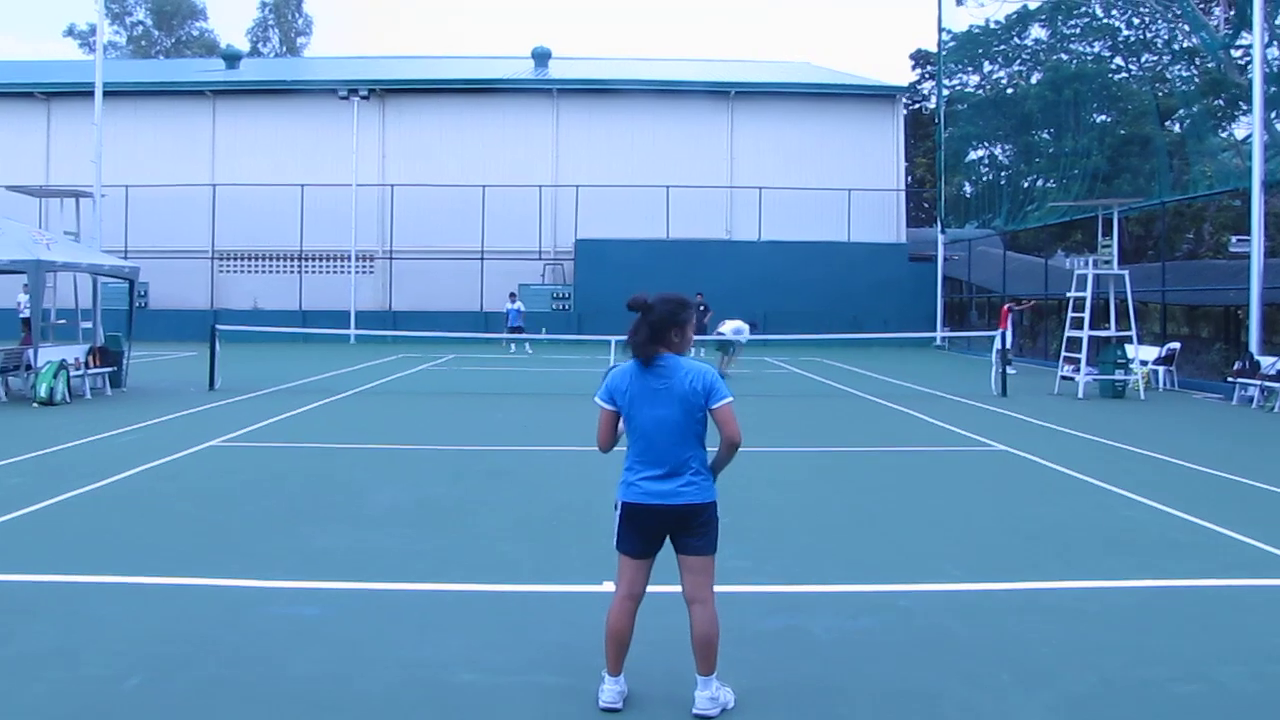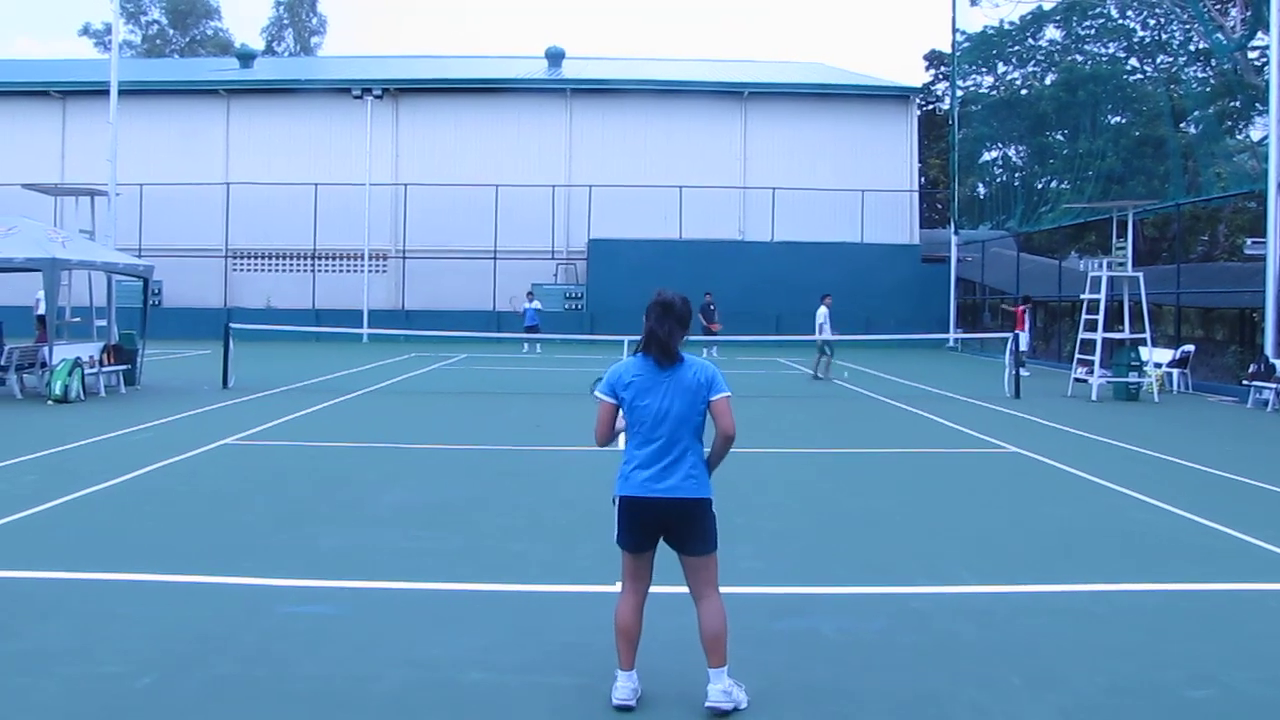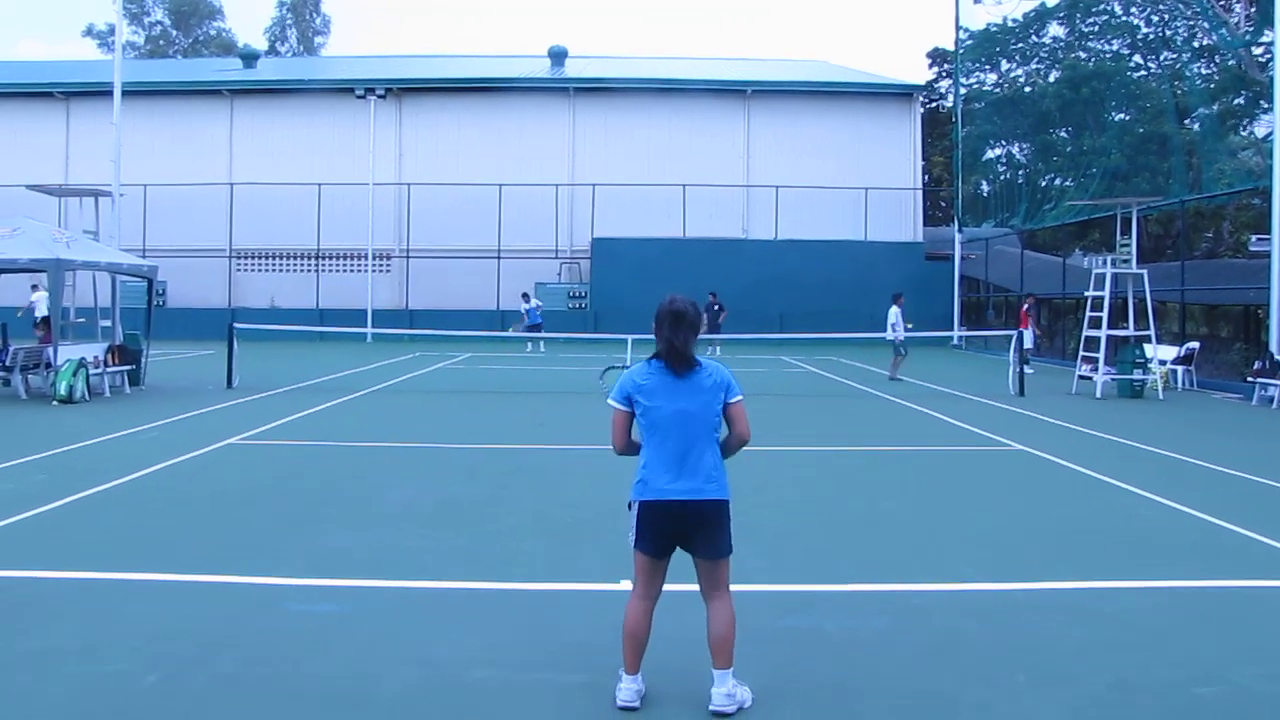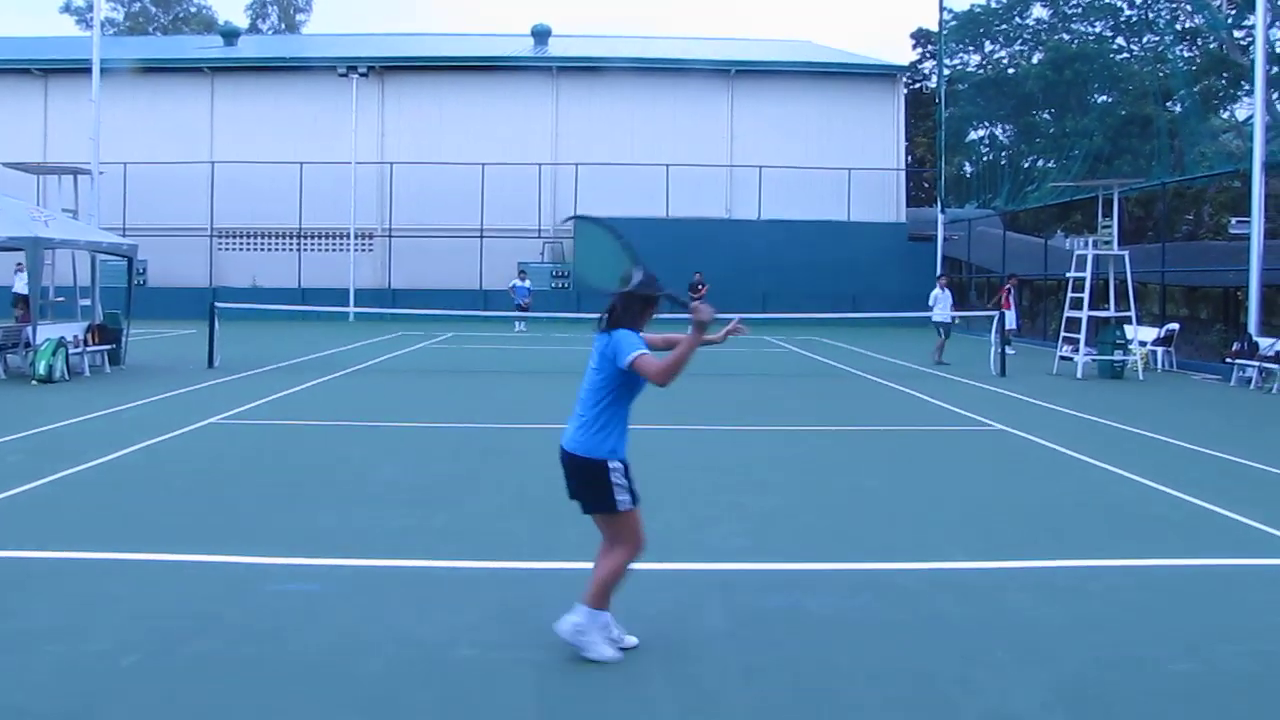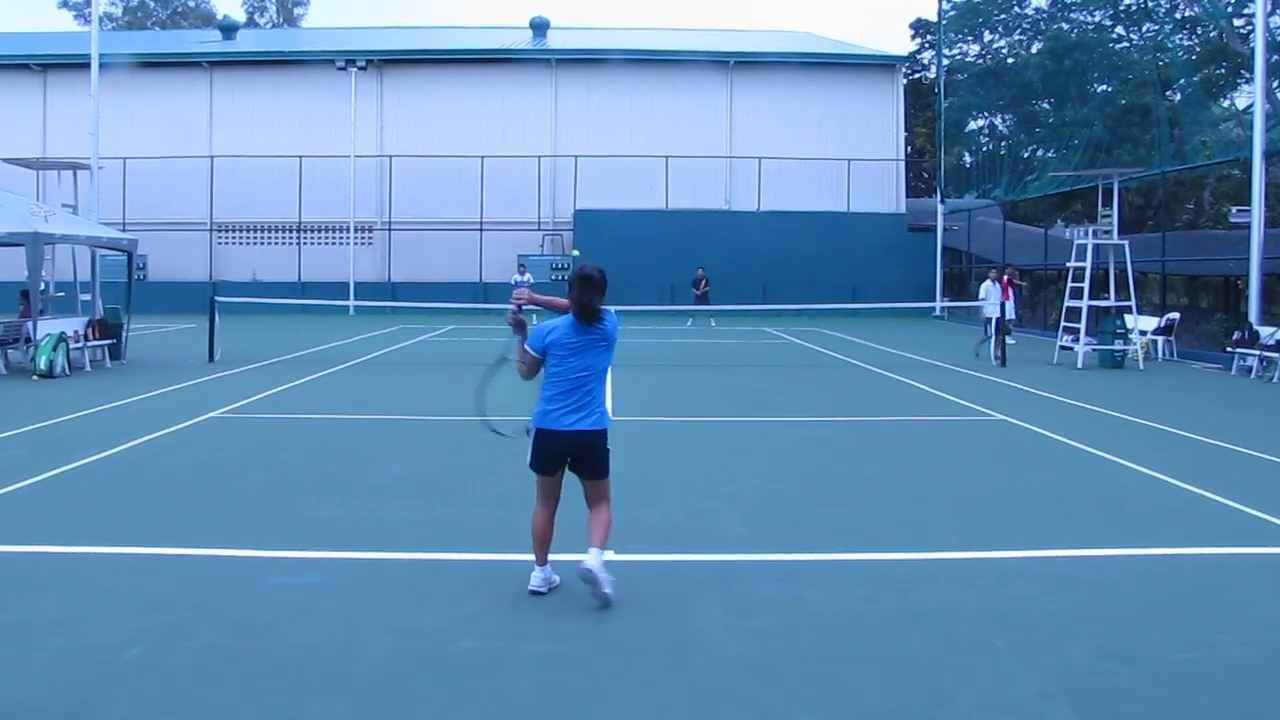
dt=1s
person 1, frame 1
left shoulder: (620, 377)
right shoulder: (703, 376)
left elbow: (605, 443)
right elbow: (732, 439)
right wrist: (713, 471)
left hip: (638, 501)
right hip: (694, 502)
left knee: (626, 595)
right knee: (700, 598)
left ankle: (611, 685)
person 1, frame 2
left shoulder: (620, 373)
right shoulder: (705, 372)
left elbow: (602, 437)
right elbow: (727, 432)
right wrist: (708, 466)
left hip: (635, 497)
right hip: (690, 498)
left knee: (633, 590)
right knee: (706, 593)
left ankle: (625, 683)
right ankle: (720, 685)
person 1, frame 3
left shoulder: (633, 379)
right shoulder: (719, 375)
left elbow: (620, 444)
right elbow: (741, 435)
left hip: (654, 499)
right hip: (709, 499)
left knee: (644, 594)
right knee: (716, 594)
left ankle: (629, 684)
right ankle: (723, 686)
person 1, frame 4
left shoulder: (613, 335)
right shoulder: (624, 338)
left elbow: (662, 348)
right elbow: (659, 375)
left wrist: (709, 338)
right wrist: (697, 335)
left hip: (580, 450)
right hip: (596, 456)
left knee: (620, 539)
right knee: (629, 545)
left ankle: (599, 620)
right ankle: (578, 621)
person 1, frame 5
left shoulder: (545, 330)
right shoulder: (609, 324)
left elbow: (527, 372)
right elbow: (578, 311)
left wrist: (520, 329)
right wrist: (535, 297)
left hip: (549, 428)
right hip: (592, 431)
left knee: (546, 503)
right knee: (600, 503)
left ankle: (540, 573)
right ankle: (594, 556)
